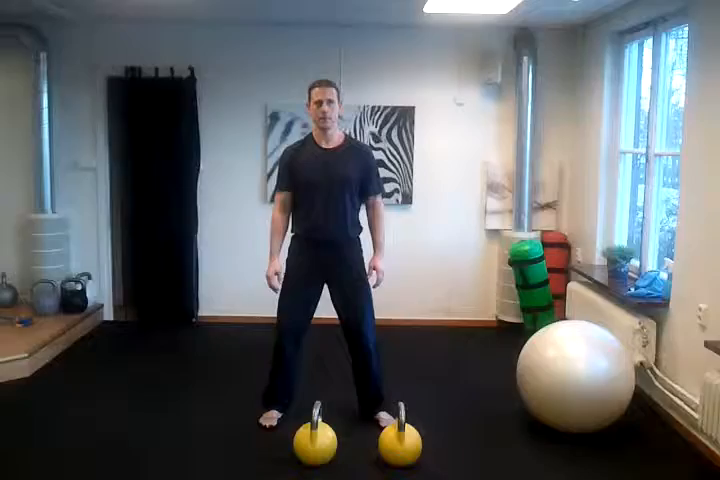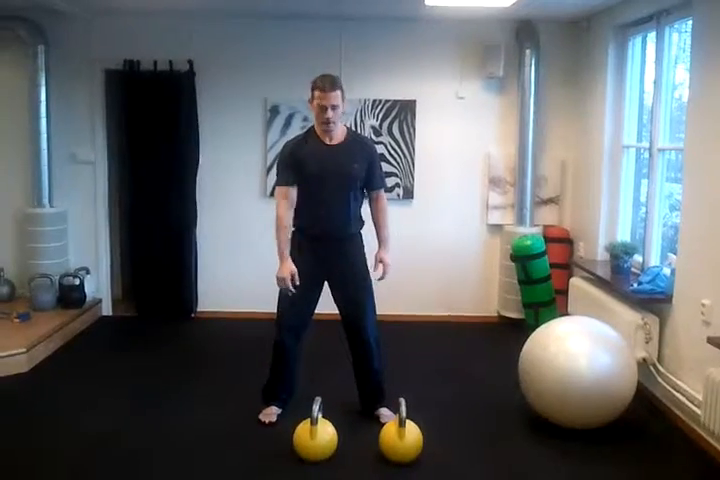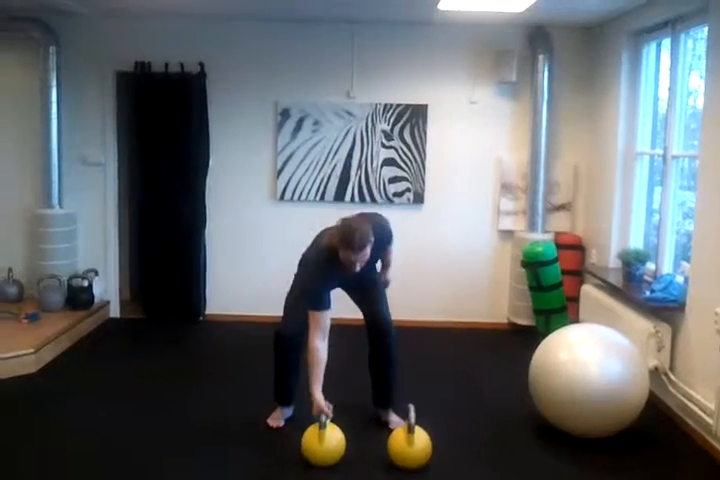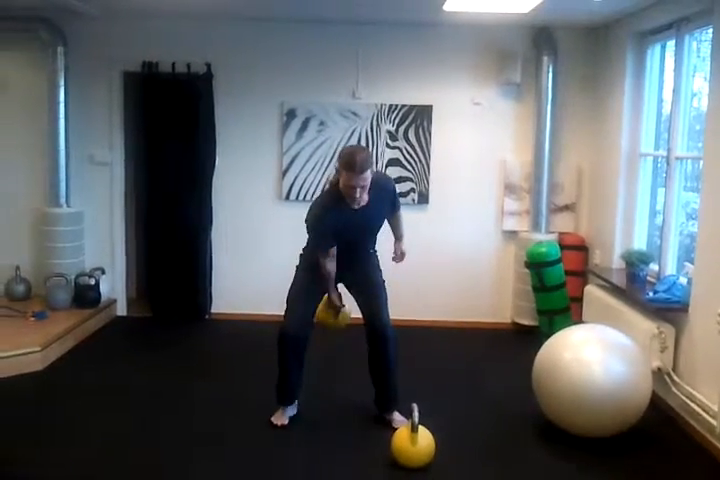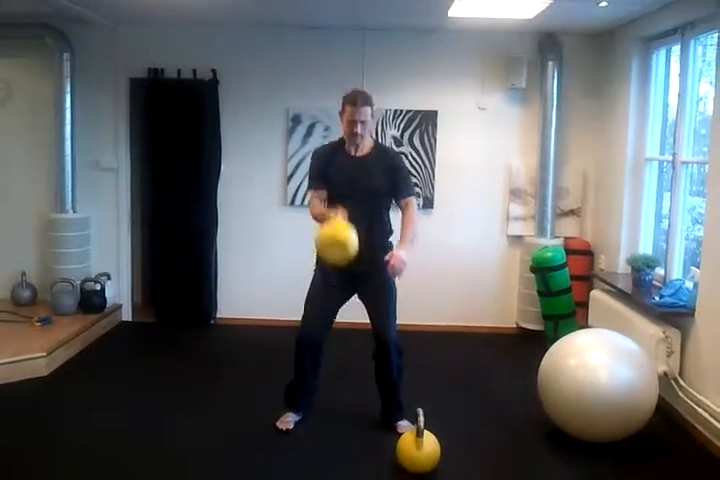
dt=0.7s
person 1, frame 1
left shoulder: (361, 155)
right shoulder: (294, 156)
left elbow: (374, 205)
right elbow: (281, 209)
left wrist: (378, 253)
right wrist: (274, 257)
left hip: (347, 253)
right hip: (304, 253)
left knee: (361, 331)
right knee: (289, 330)
left ankle: (373, 405)
right ankle: (276, 403)
person 1, frame 2
left shoulder: (364, 148)
right shoulder: (295, 149)
left elbow: (377, 197)
right elbow: (285, 205)
left wrist: (384, 246)
right wrist: (284, 258)
left hip: (348, 248)
right hip: (305, 249)
left knee: (363, 327)
right knee: (289, 326)
left ankle: (374, 402)
right ankle: (275, 399)
person 1, frame 3
left shoulder: (379, 227)
right shoulder: (319, 261)
right elbow: (318, 338)
left wrist: (385, 270)
right wrist: (316, 395)
right hip: (314, 273)
left knee: (382, 327)
right knee: (288, 333)
left ankle: (385, 407)
right ankle: (284, 404)
person 1, frame 4
left shoulder: (385, 186)
right shoulder: (323, 209)
left elbow: (394, 211)
right elbow: (326, 259)
left wrist: (400, 241)
right wrist: (332, 293)
left hip: (363, 260)
right hip: (319, 262)
left knee: (382, 328)
right knee: (292, 330)
left ankle: (388, 407)
right ankle: (287, 403)
person 1, frame 5
left shoulder: (390, 160)
right shoulder: (324, 157)
left elbow: (409, 207)
right elbow: (314, 205)
left wrist: (403, 247)
right wrist: (328, 218)
left hip: (376, 259)
left knee: (387, 338)
right knee: (310, 333)
left ankle: (393, 413)
right ankle: (295, 406)
